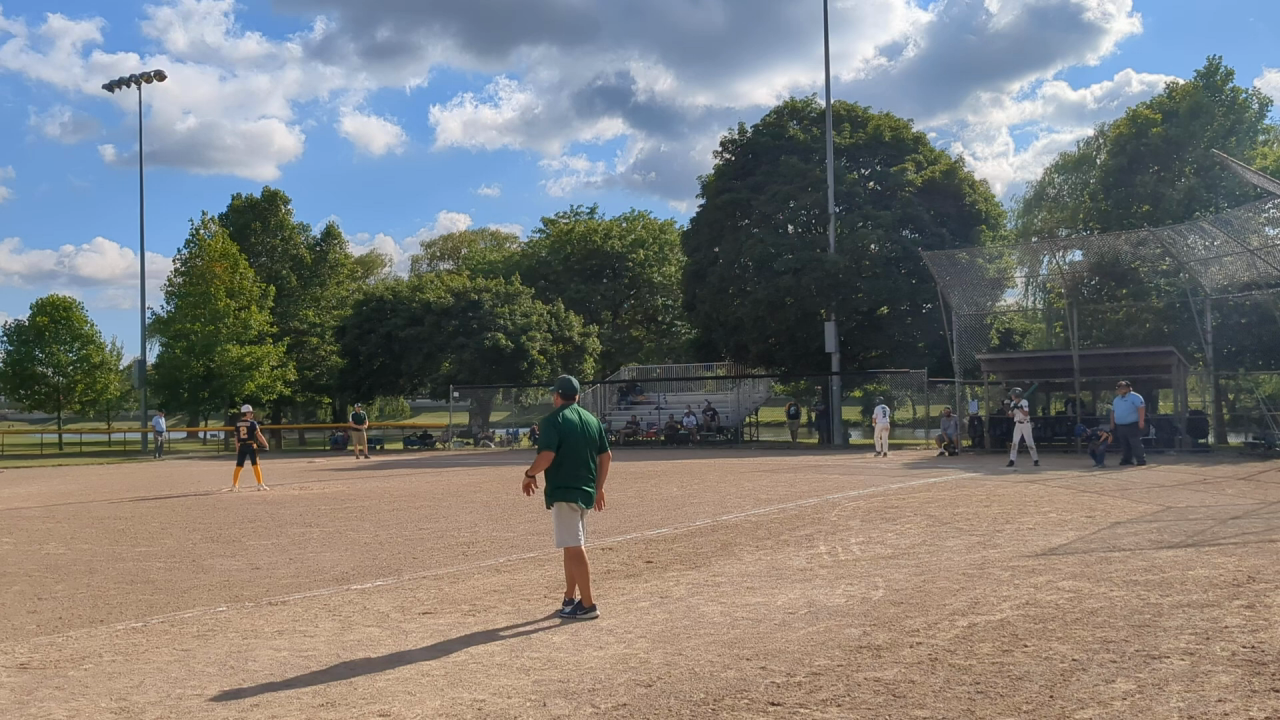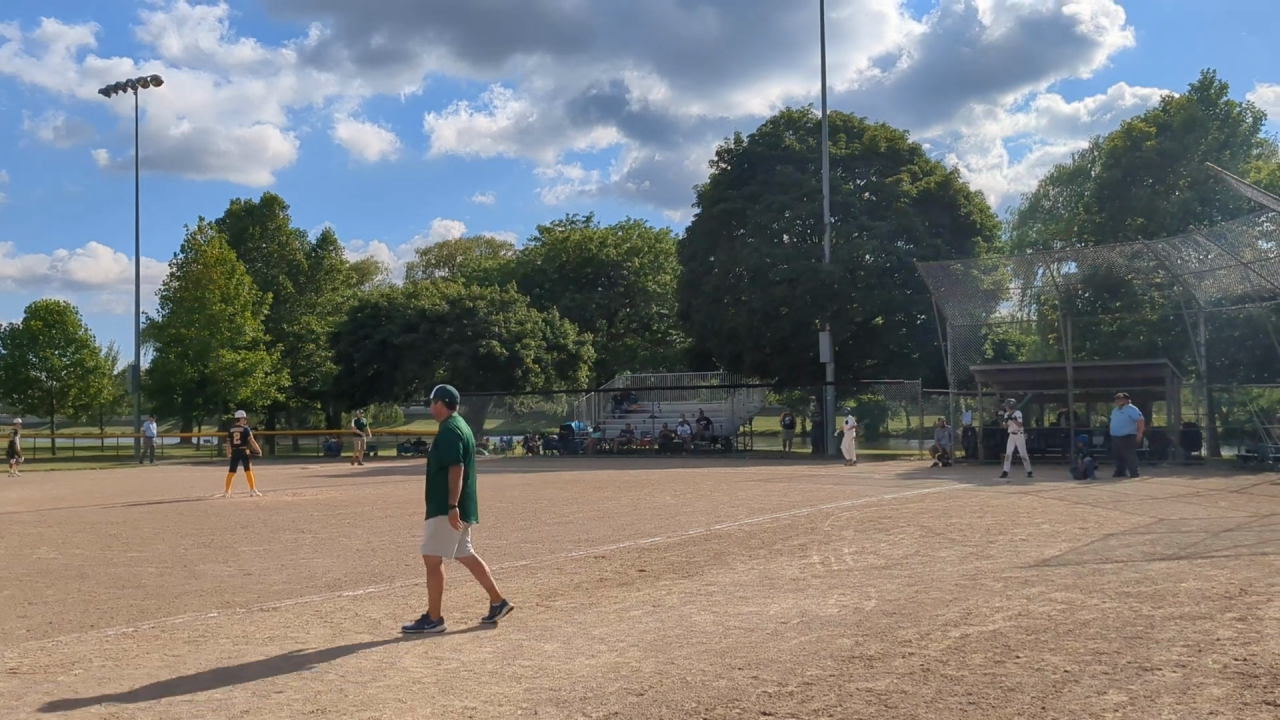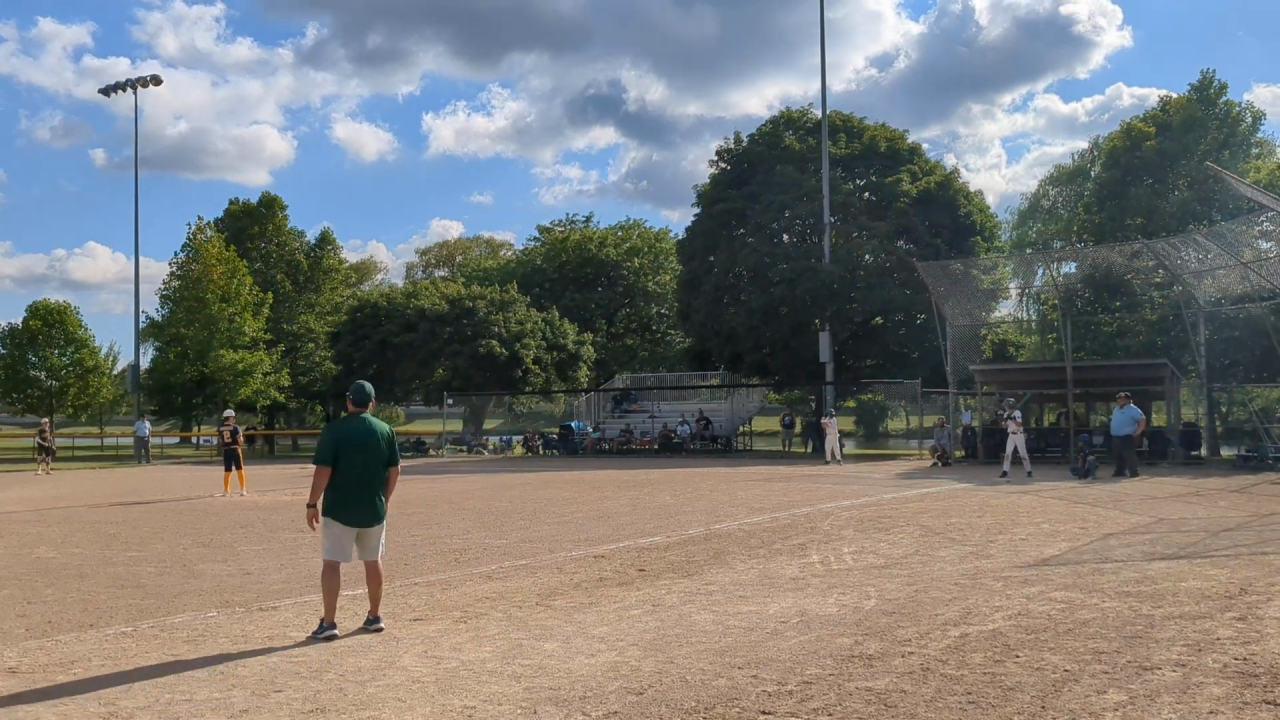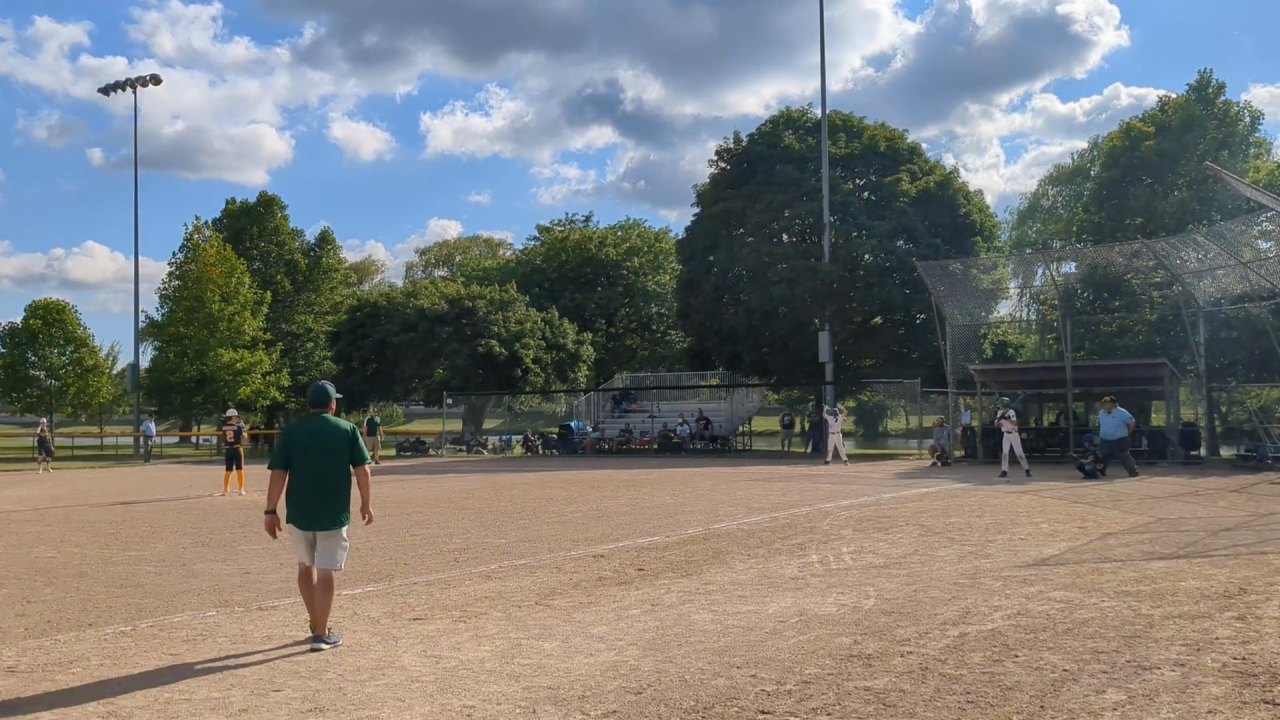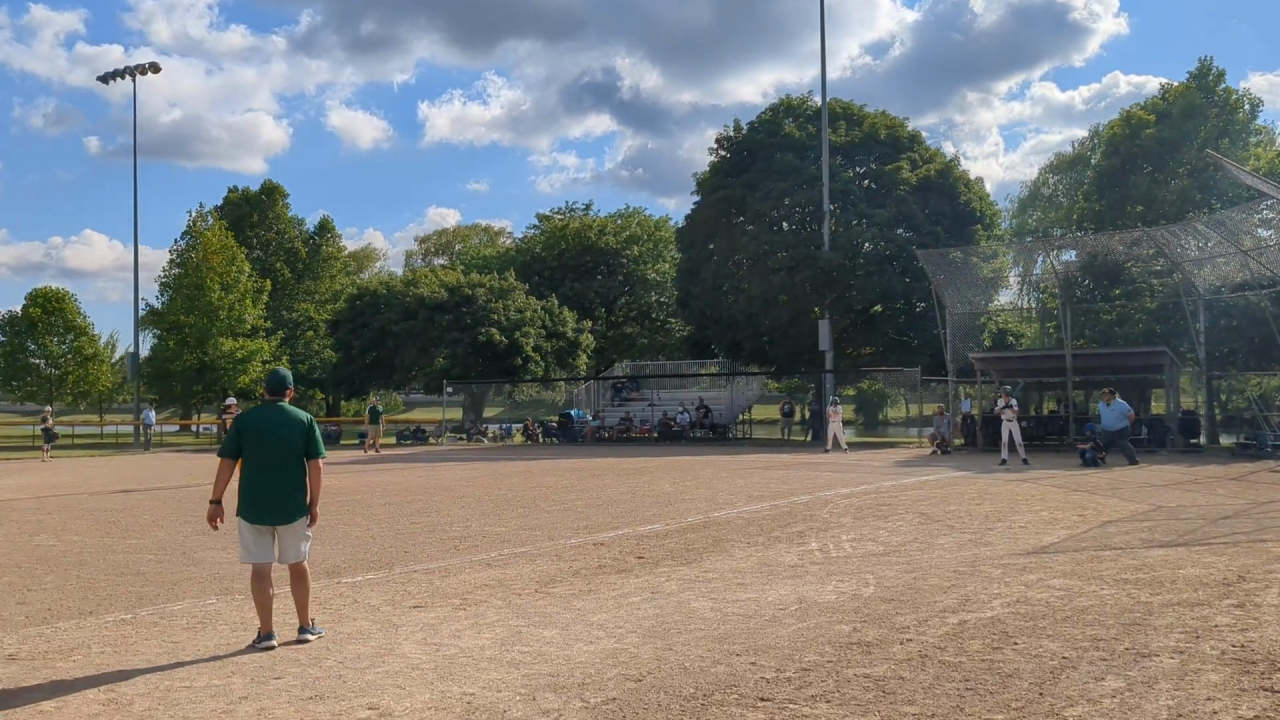
dt=1s
person 1, frame 1
left shoulder: (553, 420)
right shoulder: (592, 419)
left elbow: (546, 456)
right elbow: (605, 457)
left wrist: (530, 475)
right wrist: (599, 489)
left hip: (563, 494)
right hip: (586, 492)
left knee: (573, 548)
right knee: (569, 545)
left ankle: (587, 605)
right ankle: (570, 599)
person 1, frame 2
left shoulder: (449, 429)
right shoulder: (460, 426)
left elbow: (456, 470)
left wrist: (451, 506)
left hip: (446, 507)
right hip: (462, 506)
left knee: (432, 557)
right knee: (464, 555)
left ankle: (434, 618)
right ankle: (498, 602)
person 1, frame 3
left shoulder: (335, 429)
right shoulder: (385, 430)
left elbow: (323, 470)
right elbow: (394, 471)
left wrist: (312, 504)
right wrist: (385, 500)
left hip: (339, 509)
right hip: (373, 509)
left knee: (332, 563)
right knee: (373, 562)
left ankle: (328, 623)
right ankle: (374, 617)
person 1, frame 4
left shoulder: (290, 431)
right shoulder: (348, 429)
left elbow: (278, 474)
right elbow: (362, 470)
left wrist: (271, 511)
right wrist: (366, 504)
left hip: (299, 513)
right hip: (334, 514)
left knee: (306, 568)
right knee: (326, 572)
left ankle: (316, 624)
right ankle: (321, 634)
person 1, frame 5
left shoulder: (244, 420)
right shoulder: (305, 420)
left elbow: (227, 463)
right elbow: (316, 465)
left wrist: (215, 501)
right wrist: (314, 503)
left hip: (253, 507)
right hip: (293, 506)
left knee: (260, 568)
right knee: (298, 565)
left ankle: (267, 632)
right ankle: (306, 626)
